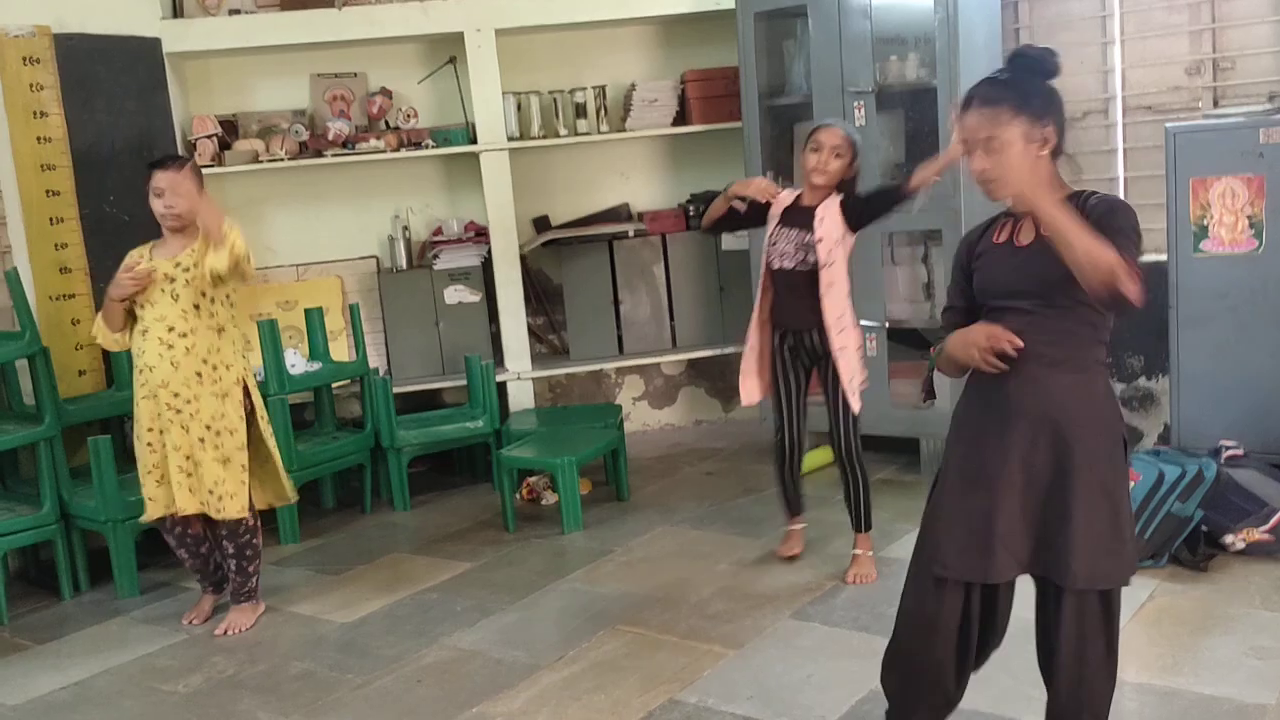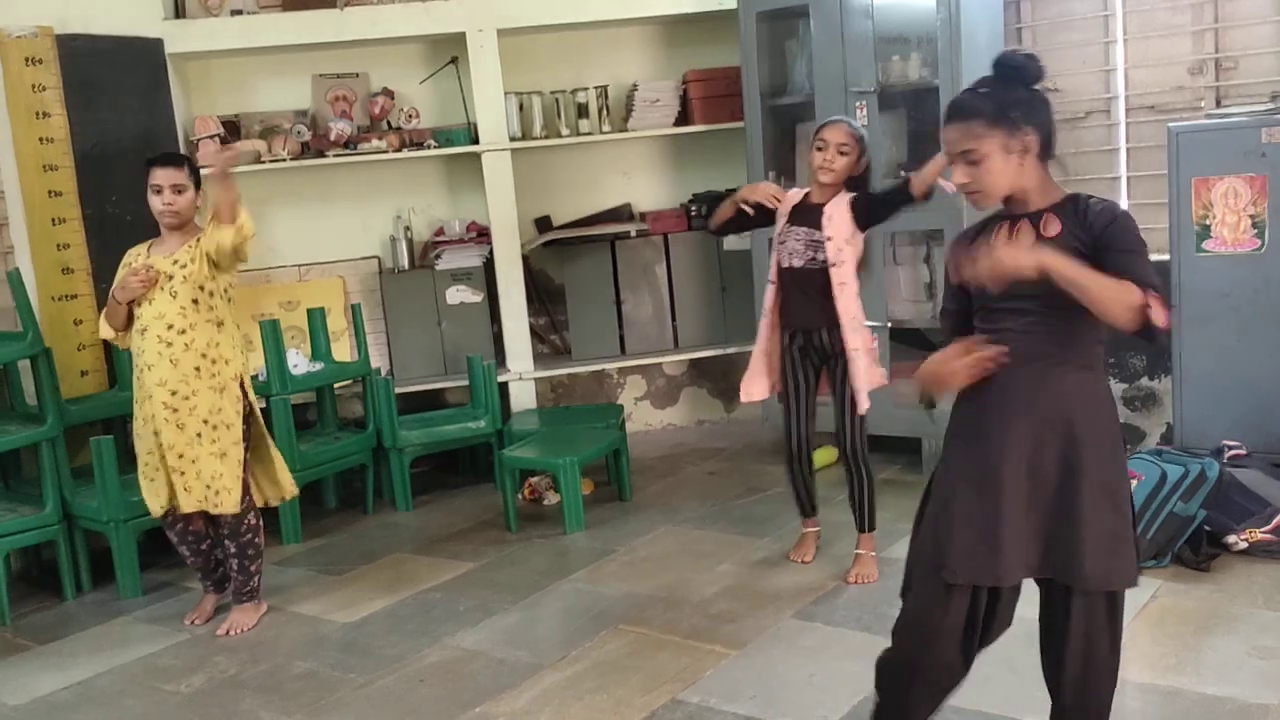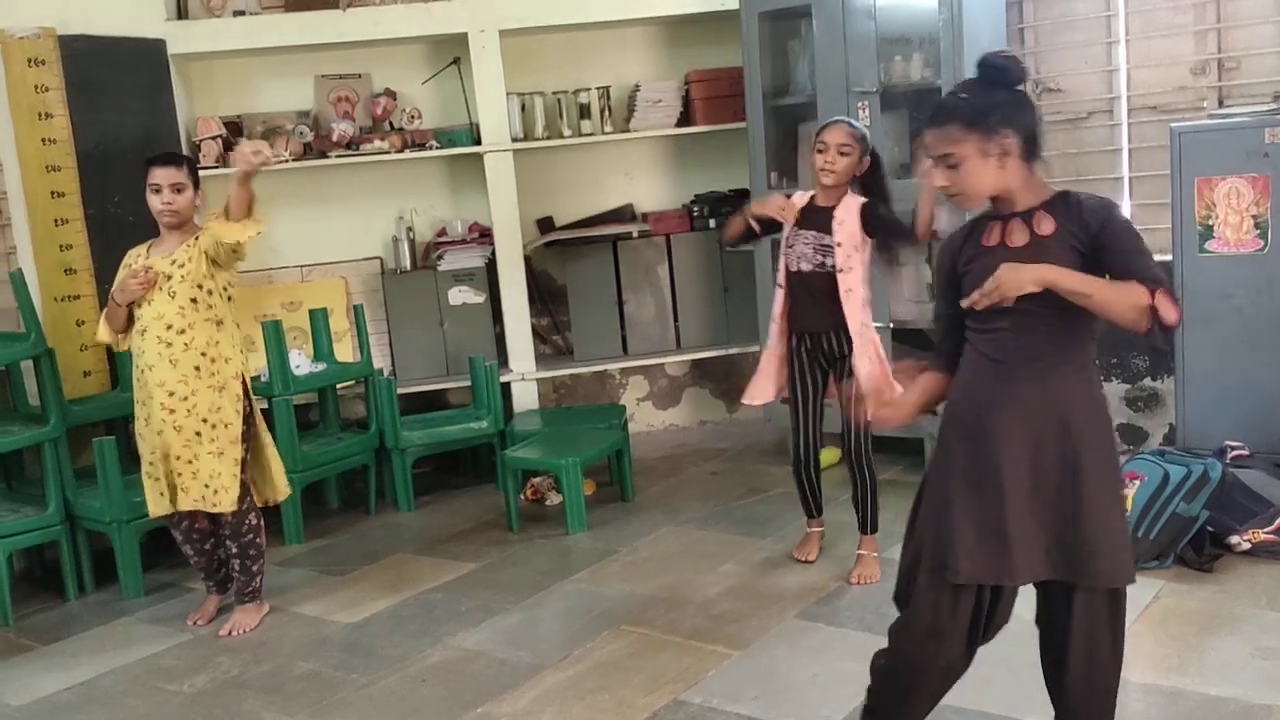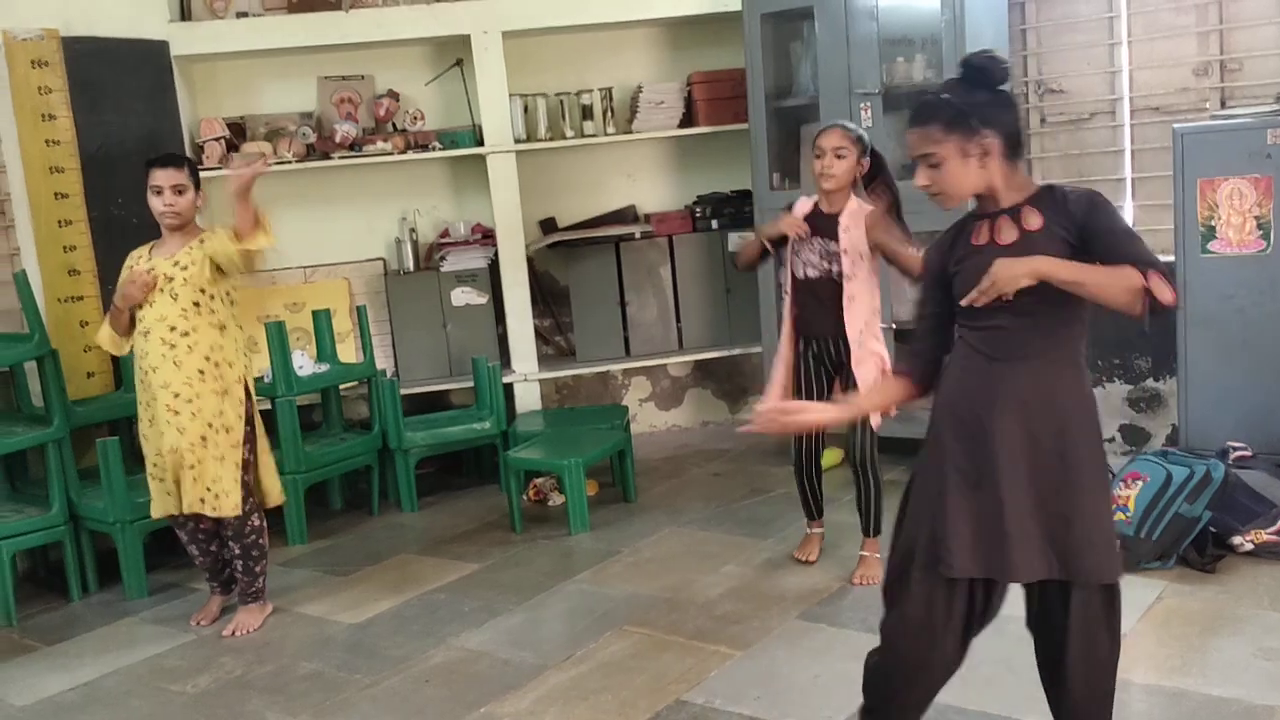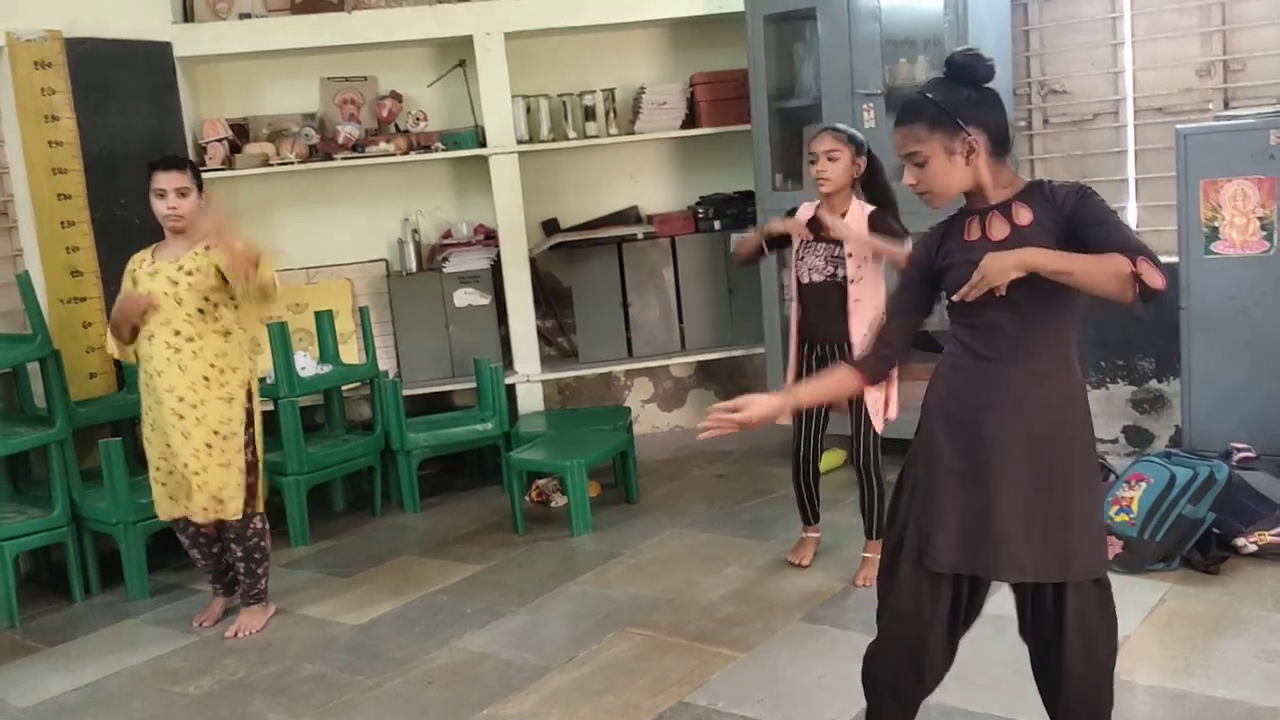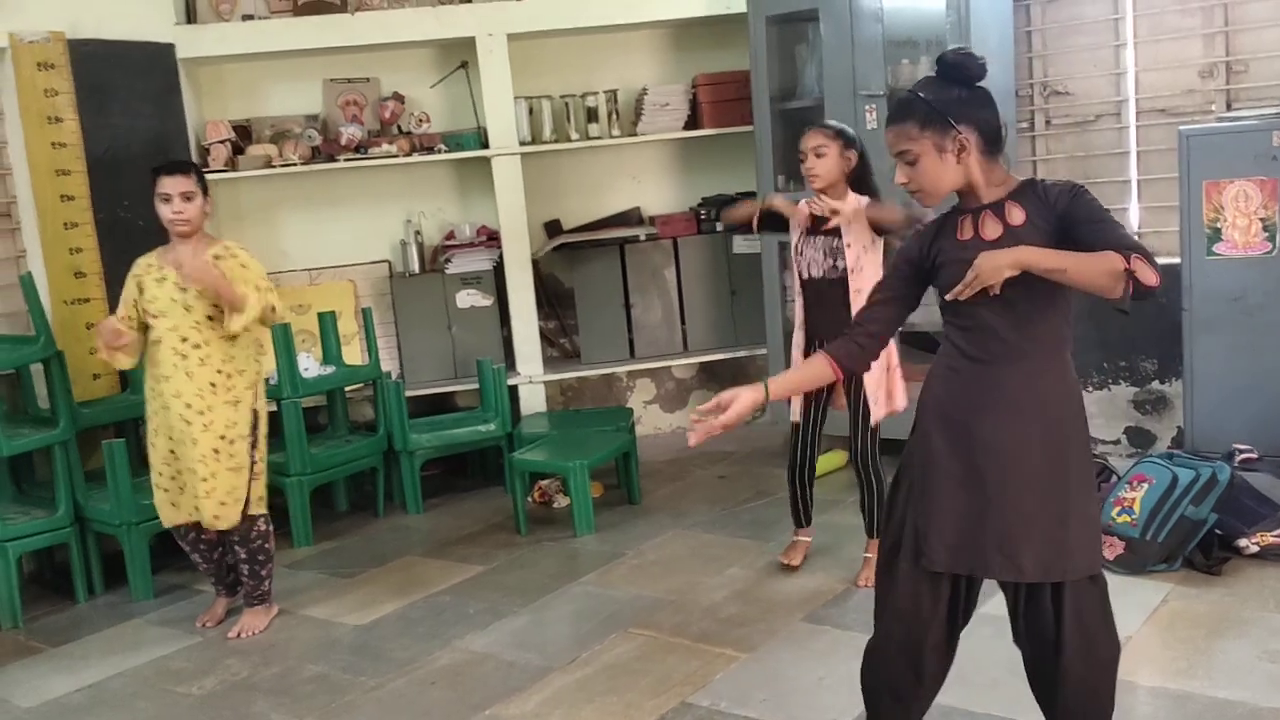
dt=0.1s
person 1, frame 1
left shoulder: (1104, 214)
right shoulder: (977, 243)
left elbow: (1120, 285)
right elbow: (948, 353)
left wrist: (1036, 193)
right wrist: (963, 343)
left hip: (1074, 442)
right hip: (984, 444)
left knee: (1076, 628)
right knee: (933, 619)
person 1, frame 2
left shoulder: (1097, 220)
right shoulder: (970, 244)
left elbow: (1149, 312)
right elbow: (948, 348)
left wrist: (1039, 261)
right wrist: (947, 365)
left hip: (1074, 442)
right hip: (983, 443)
left knee: (1081, 624)
right knee: (933, 618)
person 1, frame 3
left shoulder: (1090, 217)
right shoulder: (959, 247)
left elbow: (1159, 310)
left wrist: (1047, 275)
right wrist: (902, 404)
left hip: (1067, 442)
right hip: (977, 444)
left knee: (1083, 623)
right knee: (932, 621)
person 1, frame 4
left shoulder: (1077, 211)
right shoulder: (951, 248)
left elbow: (1157, 290)
right elbow: (920, 372)
left wrist: (1041, 266)
right wrist: (826, 413)
left hip: (1056, 438)
right hip: (964, 440)
left knee: (1076, 622)
right knee: (922, 620)
person 1, frame 5
left shoulder: (1065, 206)
right shoulder: (937, 245)
left elbow: (1147, 277)
right elbow: (876, 359)
left wrist: (1031, 258)
right wrist: (780, 402)
left hip: (1047, 434)
right hip: (955, 438)
left knee: (1070, 619)
right knee: (914, 617)
person 1, frame 6
left shoulder: (1058, 204)
right shoulder: (928, 243)
left elbow: (1140, 274)
right elbow: (855, 348)
left wrist: (1022, 257)
right wrist: (759, 394)
left hip: (1042, 438)
right hip: (950, 439)
left knee: (1066, 618)
right knee: (912, 614)
person 2, frame 1
left shoulder: (214, 249)
right shoulder: (138, 260)
left elbow: (233, 256)
right elbow: (114, 334)
left wrist: (199, 219)
right wrist: (115, 294)
left hip: (215, 398)
right hip: (158, 404)
left knee: (228, 496)
right knee: (172, 505)
left ankle: (248, 596)
right ankle: (212, 586)
person 2, frame 2
left shoulder: (211, 248)
right shoulder: (135, 258)
left elbow: (232, 235)
right elbow: (116, 332)
left wrist: (223, 177)
right wrist: (119, 297)
left hip: (213, 396)
right hip: (156, 403)
left knee: (230, 494)
right knee: (176, 504)
left ankle: (249, 596)
right ankle: (214, 586)
person 2, frame 3
left shoulder: (210, 246)
right shoulder: (135, 259)
left elbow: (236, 228)
right elbow: (115, 335)
left wrist: (243, 177)
right wrist: (118, 299)
left hip: (214, 394)
right hip: (158, 402)
left knee: (230, 493)
right knee: (179, 503)
left ankle: (251, 596)
right ankle: (216, 586)
person 2, frame 4
left shoulder: (213, 248)
right shoulder: (136, 261)
left elbow: (245, 246)
right elbow: (116, 338)
left wrist: (242, 194)
right wrist: (120, 304)
left hip: (217, 396)
right hip: (160, 403)
left knee: (232, 495)
right knee: (181, 504)
left ankle: (254, 597)
right ankle: (220, 586)
person 2, frame 5
left shoulder: (218, 253)
right shoulder: (139, 265)
left elbow: (260, 287)
right elbow: (122, 346)
left wrist: (223, 235)
right wrist: (121, 317)
left hip: (220, 400)
right hip: (164, 406)
left knee: (233, 498)
right knee: (185, 507)
left ankle: (256, 598)
right ankle: (223, 588)
person 2, frame 6
left shoulder: (226, 257)
right shoulder: (145, 269)
left elbow: (264, 309)
right elbow: (129, 338)
left wrist: (215, 283)
right wrist: (114, 337)
left hip: (225, 403)
right hip: (169, 408)
left knee: (233, 503)
right knee: (183, 512)
left ankle: (261, 596)
right ankle: (226, 589)
person 3, frame 1
left shoulder: (846, 210)
right shoulder: (777, 203)
left elbow: (899, 189)
right elbow: (709, 225)
left wrist: (953, 151)
right wrist: (735, 191)
left hip: (833, 339)
right hip: (784, 339)
left knee: (846, 445)
right knee: (787, 441)
left ankle: (864, 546)
right ankle: (795, 522)
person 3, frame 2
left shoulder: (856, 208)
right shoulder: (788, 203)
left elbow: (909, 190)
right elbow: (719, 226)
left wrist: (949, 156)
right wrist: (743, 196)
left hip: (841, 337)
right hip: (794, 339)
left knee: (852, 444)
right knee: (797, 443)
left ankle: (867, 547)
right ankle: (810, 525)
person 3, frame 3
left shoulder: (864, 212)
right shoulder: (794, 207)
left elbow: (910, 236)
right elbow: (730, 239)
right wrist: (753, 212)
left hip: (848, 340)
right hip: (801, 341)
left knee: (856, 446)
right knee: (802, 446)
left ankle: (868, 548)
right ankle: (815, 524)
person 3, frame 4
left shoulder: (874, 216)
right shoulder: (799, 214)
left elbow: (916, 266)
right elbow: (743, 261)
left wrist: (880, 232)
right wrist: (769, 232)
left hip: (855, 347)
right hip: (808, 347)
left knee: (862, 452)
right knee: (804, 449)
left ankle: (871, 549)
right ankle: (815, 526)
person 3, frame 5
left shoulder: (873, 219)
right shoulder: (800, 219)
left elbow: (913, 259)
right elbow: (741, 255)
left wrist: (854, 234)
right wrist: (771, 229)
left hip: (859, 350)
right hip: (812, 350)
left knee: (865, 455)
right knee: (803, 452)
left ankle: (873, 551)
right ankle: (810, 530)
person 3, frame 6
left shoulder: (867, 212)
right shoulder: (798, 214)
left elbow: (910, 220)
right elbow: (730, 216)
left wrist: (853, 206)
right wrist: (771, 203)
right hip: (813, 346)
left knee: (864, 452)
right knee: (800, 449)
left ankle: (875, 551)
right ankle: (802, 533)
